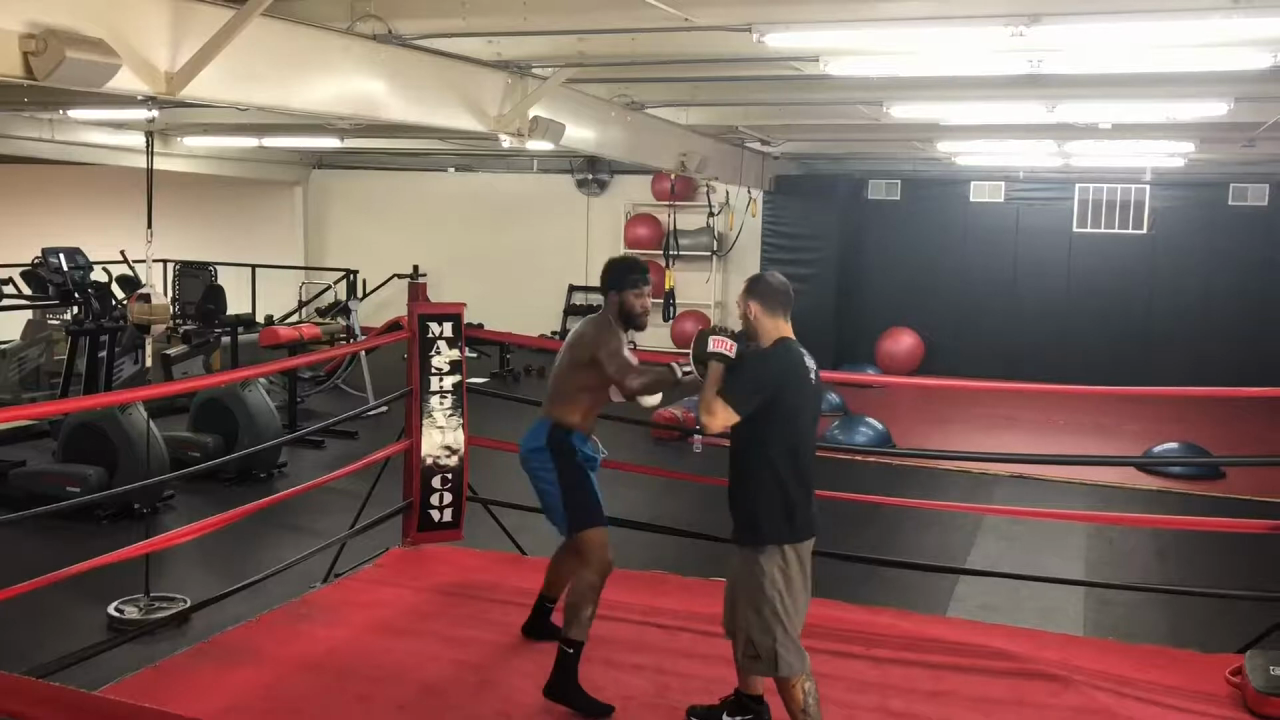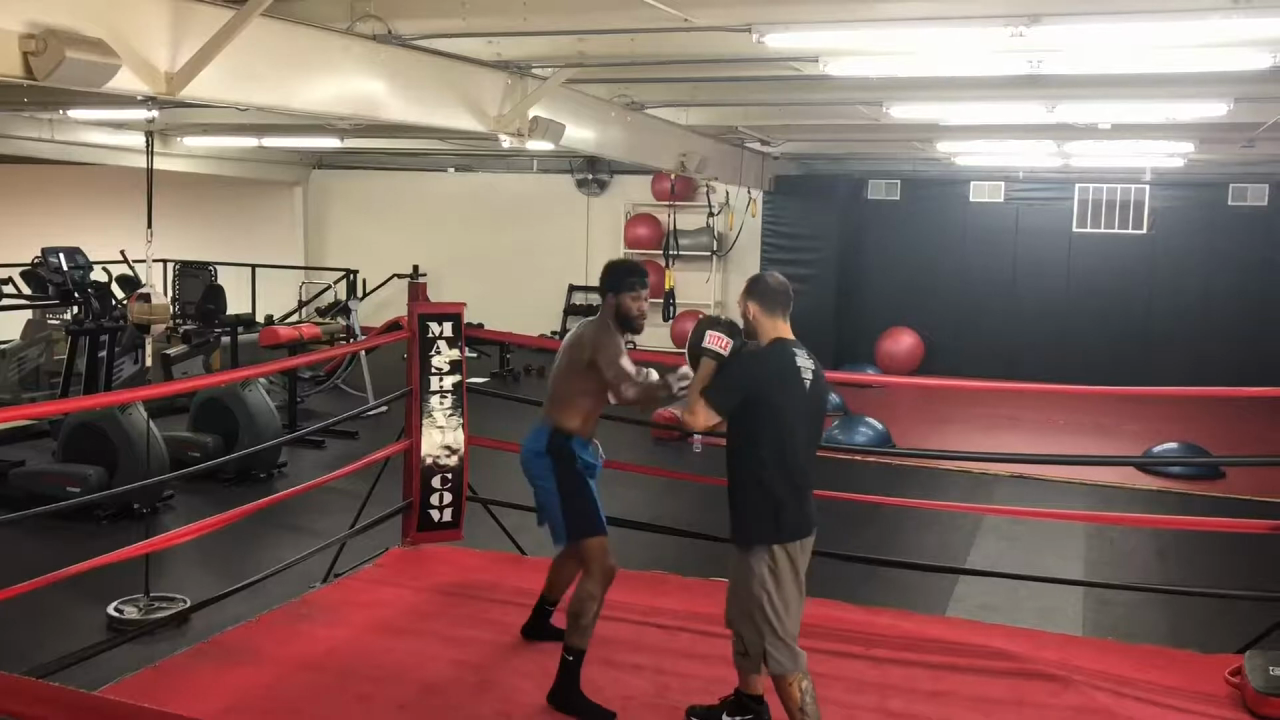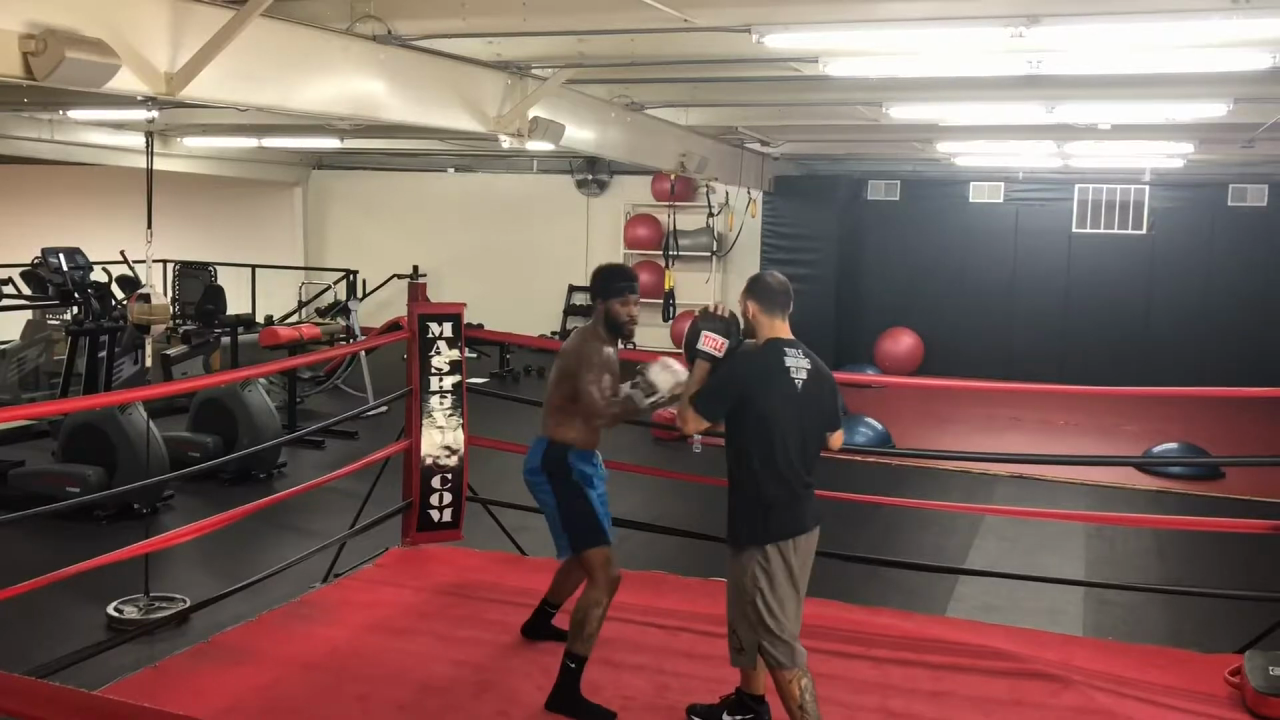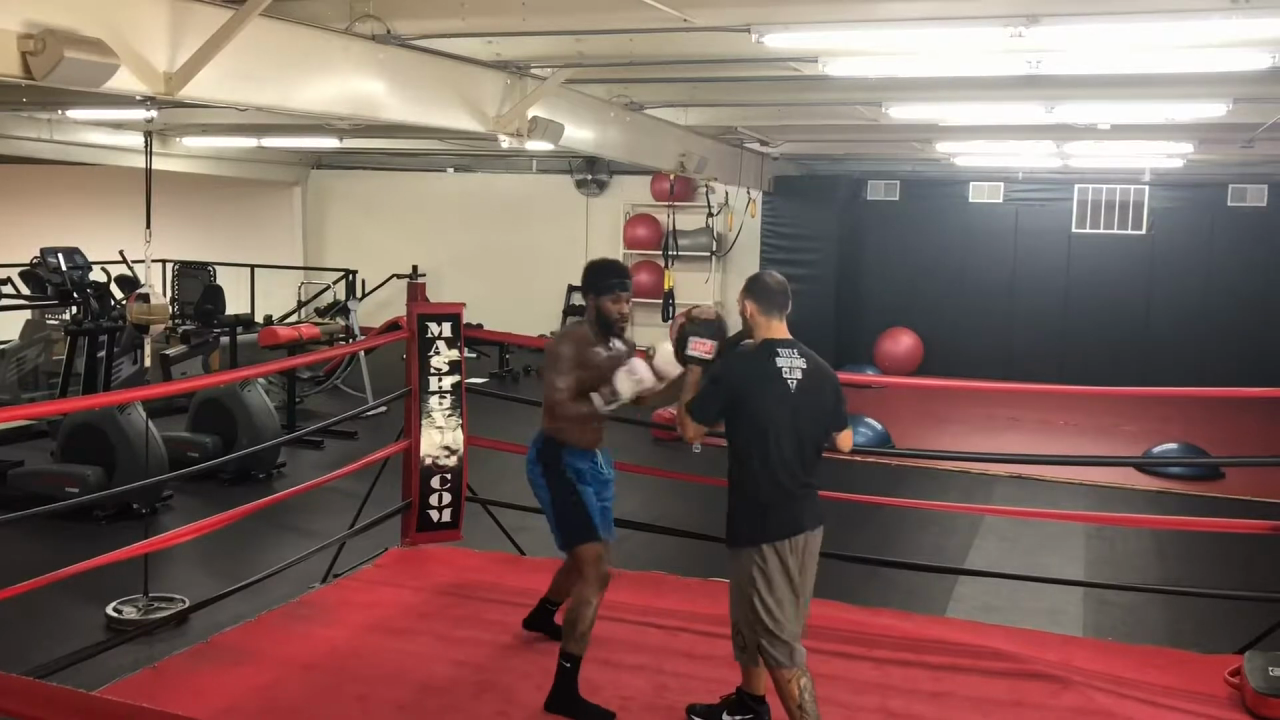
dt=0.1s
person 1, frame 1
left shoulder: (598, 331)
right shoulder: (604, 334)
right elbow: (639, 383)
left wrist: (625, 388)
right wrist: (689, 371)
left hip: (558, 444)
right hip: (557, 448)
left knee: (579, 543)
right knee: (597, 559)
left ankle: (539, 620)
right ankle: (564, 679)
person 1, frame 2
left shoulder: (594, 333)
right shoulder: (602, 337)
right elbow: (635, 392)
left wrist: (628, 388)
right wrist: (685, 378)
left hip: (558, 449)
right hip: (557, 453)
left knee: (579, 548)
right knee: (601, 567)
left ankle: (538, 622)
person 1, frame 3
left shoulder: (609, 348)
right shoulder: (587, 347)
left elbow: (610, 407)
right elbow: (605, 413)
left wrist: (656, 383)
right wrist: (655, 388)
left hip: (581, 463)
right hip: (560, 466)
left knee: (586, 558)
right knee: (606, 576)
left ankle: (539, 622)
person 1, frame 4
left shoulder: (618, 344)
right shoulder: (568, 344)
left elbow: (644, 405)
right elbow: (560, 411)
left wrist: (668, 378)
right wrist: (614, 394)
left hip: (589, 460)
right hip: (558, 462)
left knee: (587, 555)
right knee: (596, 572)
left ankle: (541, 616)
person 2, frame 1
left shoulder: (766, 363)
right shoulder: (801, 363)
left elbow: (712, 420)
left wrist: (717, 362)
right wrist: (734, 367)
left hip: (776, 527)
right hip: (782, 518)
left knee: (778, 641)
right knee: (742, 619)
person 2, frame 2
left shoulder: (756, 363)
right shoulder: (806, 365)
left elbow: (695, 417)
left wrist: (710, 358)
left hip: (771, 526)
right hip: (786, 516)
left knee: (773, 640)
right knee: (746, 619)
person 2, frame 3
left shoulder: (743, 366)
right shoulder: (818, 370)
left elbow: (689, 421)
right elbow: (834, 441)
left wrist: (708, 355)
left hip: (765, 525)
right hip: (801, 517)
left knee: (776, 638)
right knee: (748, 619)
person 2, frame 4
left shoulder: (738, 365)
right shoulder: (820, 370)
left elbow: (689, 428)
right elbow: (844, 442)
left wrist: (696, 362)
left hip: (764, 524)
right hip: (804, 517)
left knee: (777, 637)
right knee: (753, 618)
